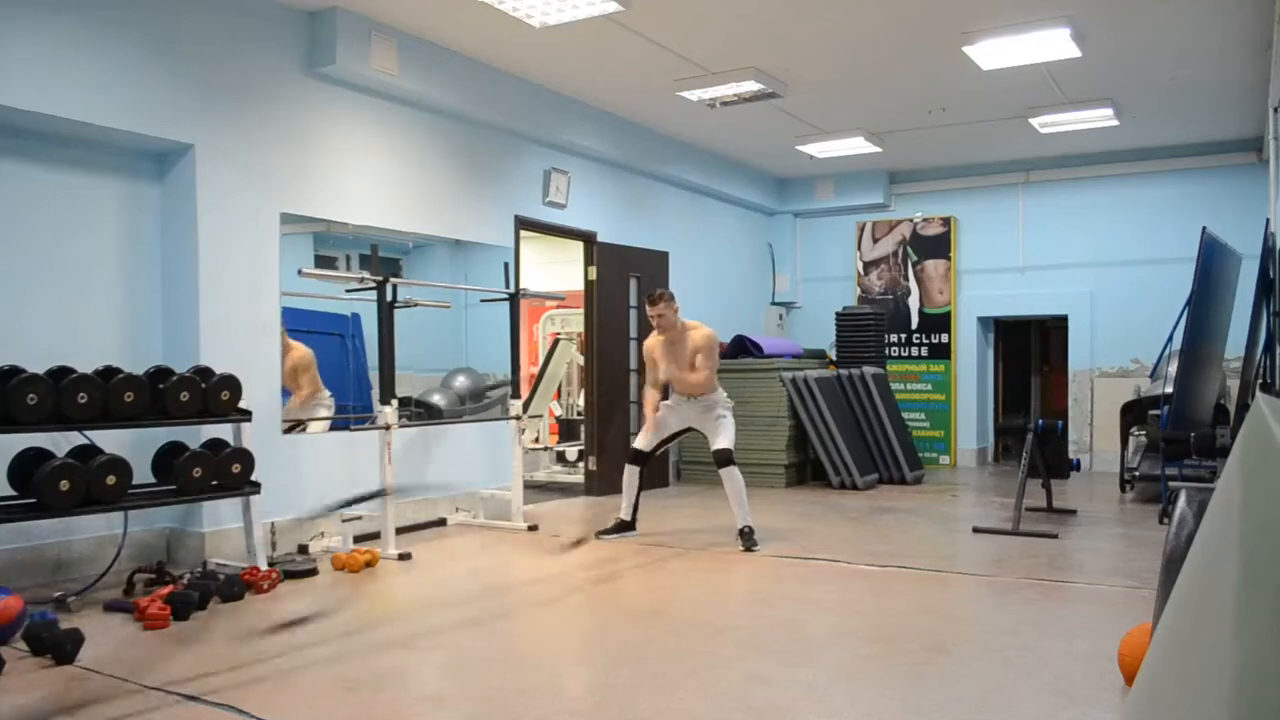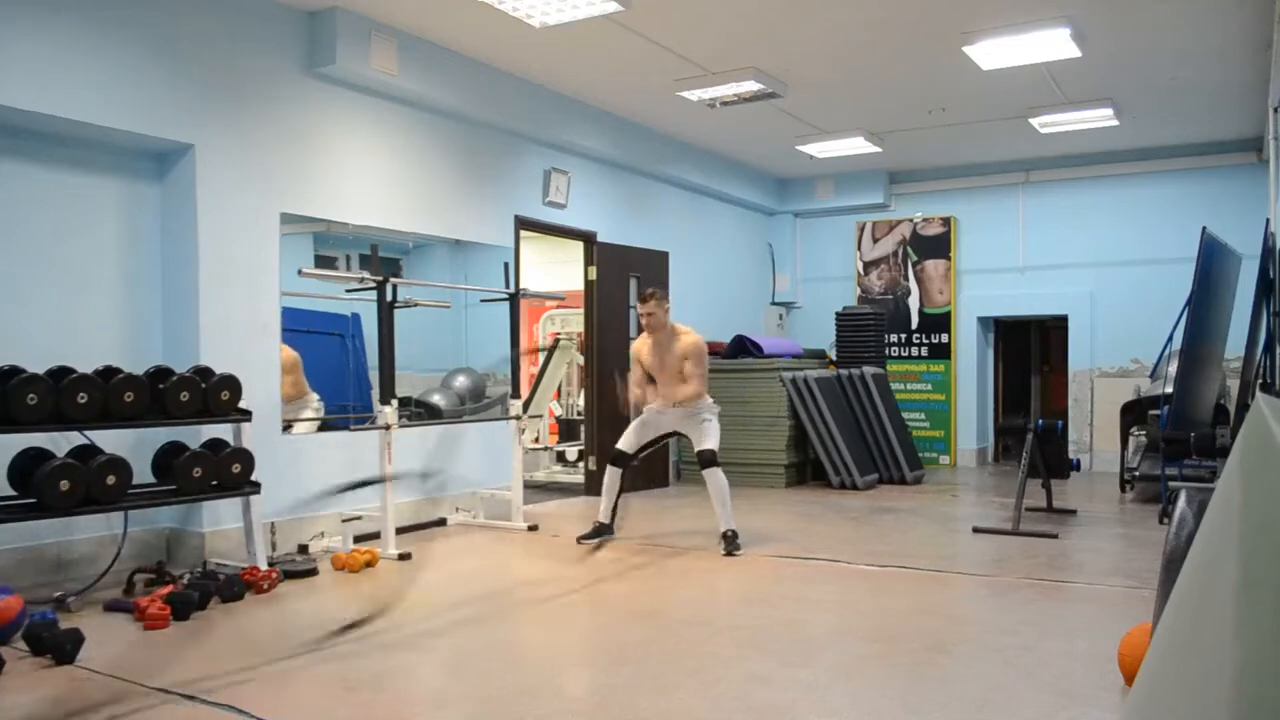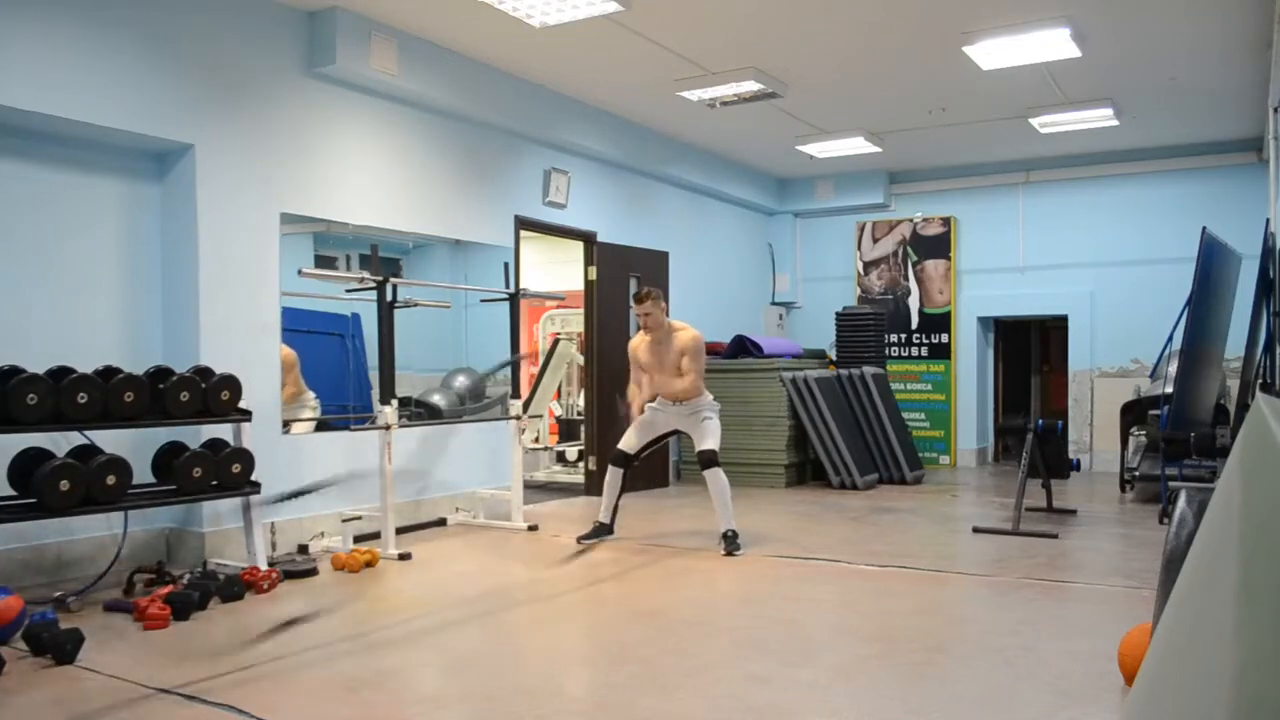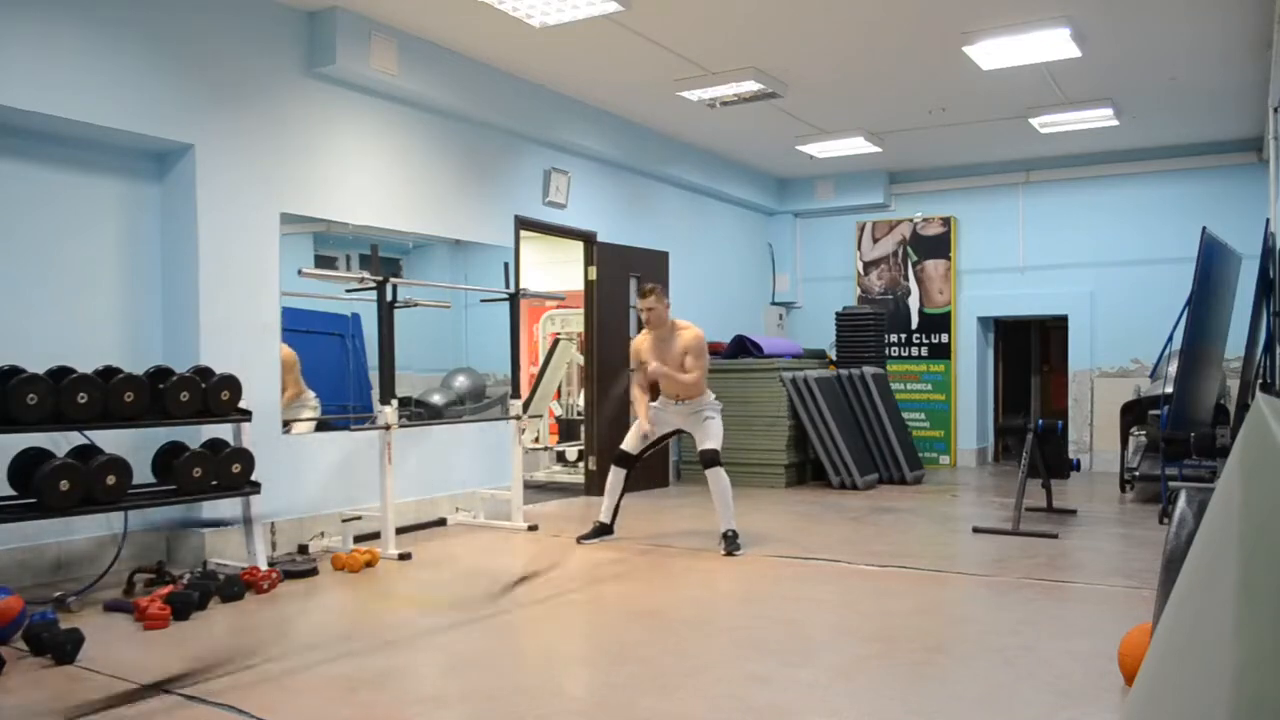
dt=0.7s
person 1, frame 1
left shoulder: (703, 336)
right shoulder: (652, 343)
left elbow: (707, 381)
right elbow: (652, 387)
left wrist: (672, 374)
right wrist: (650, 422)
left hip: (711, 404)
right hip: (677, 404)
left knee: (724, 460)
right knee: (636, 454)
left ankle: (745, 529)
right ankle: (626, 520)
person 1, frame 2
left shoulder: (692, 342)
right shoulder: (639, 346)
left elbow: (699, 388)
right elbow: (636, 387)
left wrist: (661, 395)
right wrist: (637, 396)
left hip: (697, 410)
right hip: (661, 410)
left knee: (708, 461)
right knee: (616, 458)
left ankle: (728, 532)
right ankle: (604, 524)
person 1, frame 3
left shoulder: (689, 338)
right shoulder: (637, 344)
left elbow: (693, 384)
right elbow: (635, 385)
left wrist: (657, 384)
right wrist: (636, 405)
left hip: (698, 408)
right hip: (662, 408)
left knee: (708, 461)
right knee: (618, 458)
left ankle: (729, 532)
right ankle: (604, 523)
person 1, frame 4
left shoulder: (692, 336)
right shoulder: (639, 343)
left elbow: (696, 382)
right elbow: (638, 387)
left wrist: (664, 372)
right wrist: (643, 420)
left hip: (700, 408)
right hip: (664, 407)
left knee: (710, 461)
right knee: (621, 459)
left ankle: (729, 532)
right ankle: (605, 524)
